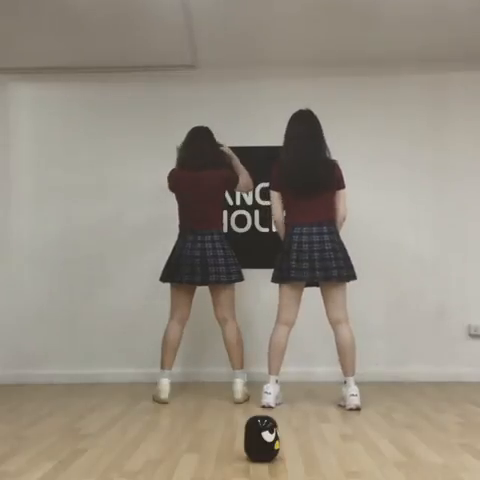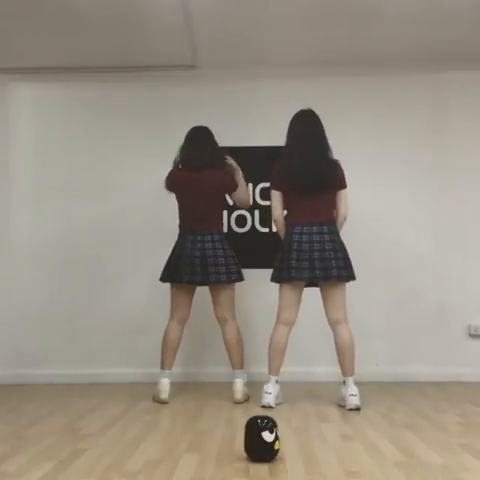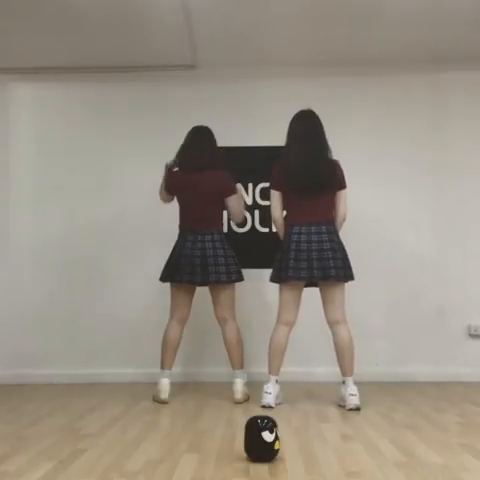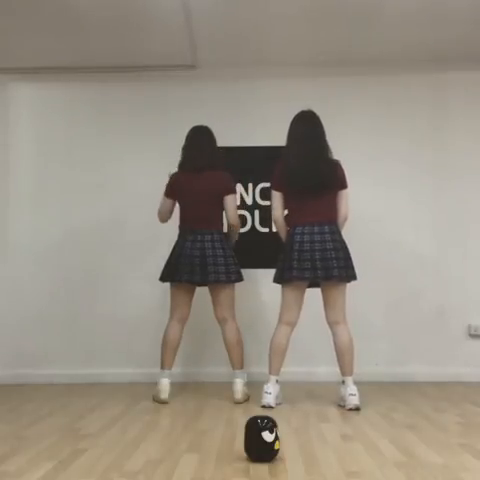
dt=0.2s
person 1, frame 1
left shoulder: (280, 171)
right shoulder: (332, 168)
left elbow: (277, 216)
right elbow: (341, 213)
left hip: (296, 244)
right hip: (328, 242)
left knee: (284, 321)
right knee: (340, 320)
left ankle: (271, 387)
right ankle: (351, 388)
person 1, frame 2
left shoulder: (282, 170)
right shoulder: (334, 168)
left elbow: (277, 215)
right elbow: (342, 213)
left hip: (296, 243)
right hip: (329, 242)
left knee: (284, 321)
right knee: (339, 321)
left ankle: (271, 387)
right ankle: (350, 388)
person 1, frame 3
left shoulder: (281, 170)
right shoulder: (333, 168)
left elbow: (276, 214)
right elbow: (341, 214)
left hip: (295, 243)
right hip: (328, 242)
left knee: (284, 321)
right knee: (337, 321)
left ankle: (271, 387)
right ankle: (349, 388)
person 1, frame 4
left shoulder: (283, 171)
right shoulder: (334, 168)
left elbow: (277, 215)
right elbow: (343, 213)
left hip: (298, 243)
right hip: (331, 242)
left knee: (286, 321)
right knee: (338, 321)
left ankle: (271, 387)
right ankle: (349, 388)
person 2, frame 1
left shoulder: (176, 177)
right shoulder: (221, 176)
right elbow: (248, 184)
left wrist: (181, 159)
right wrist: (232, 156)
left hip: (186, 248)
right hip: (216, 247)
left knee: (177, 319)
right knee: (227, 319)
left ankle: (163, 384)
right ankle: (239, 384)
person 2, frame 2
left shoulder: (177, 177)
right shoulder: (222, 176)
right elbow: (245, 201)
left wrist: (176, 163)
right wrist: (236, 169)
left hip: (186, 248)
right hip: (216, 247)
left knee: (177, 319)
right knee: (227, 319)
left ankle: (164, 384)
right ankle: (239, 385)
person 2, frame 3
left shoulder: (177, 178)
right shoulder: (222, 178)
left elbow: (164, 197)
right elbow: (238, 216)
left wrist: (167, 171)
right wrist: (236, 194)
left hip: (186, 247)
right hip: (216, 247)
left knee: (177, 319)
right knee: (227, 319)
left ankle: (164, 384)
right ankle: (239, 384)
person 2, frame 4
left shoulder: (177, 179)
right shoulder: (223, 179)
left elbow: (163, 216)
right elbow: (233, 221)
right wrist: (232, 239)
left hip: (186, 247)
right hip: (216, 246)
left knee: (177, 319)
right knee: (227, 319)
left ankle: (164, 384)
right ankle: (239, 385)
